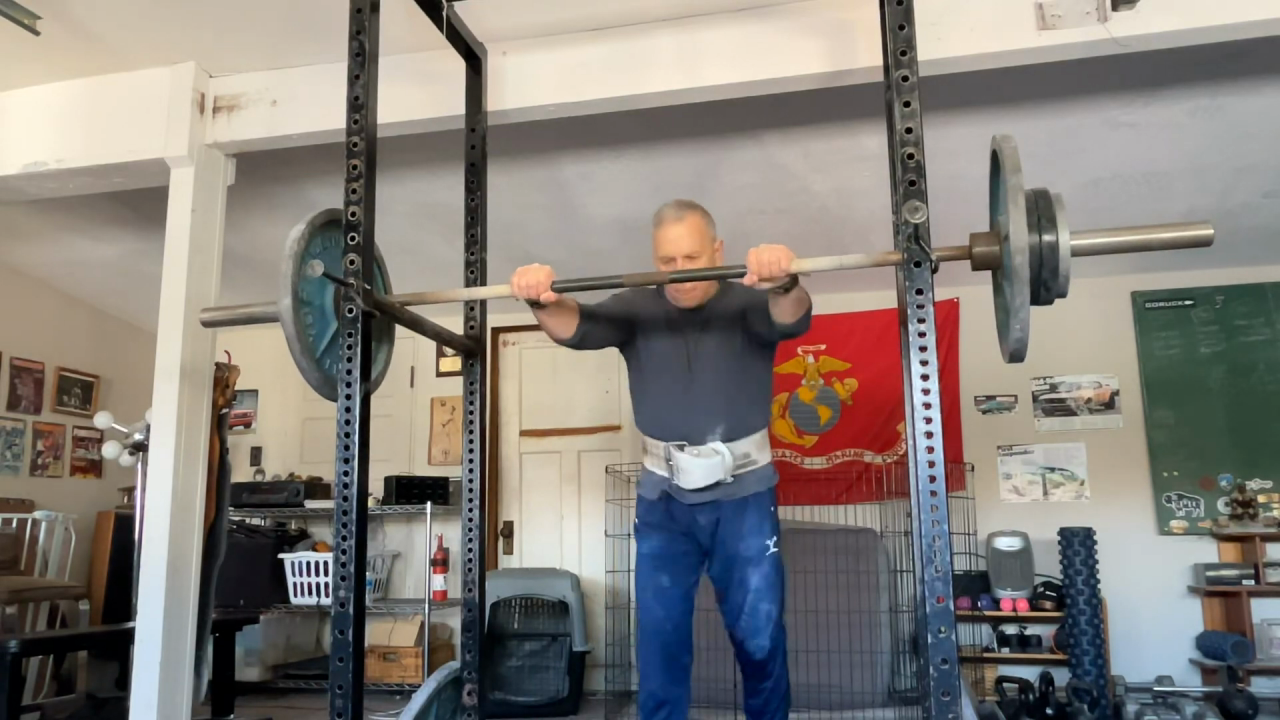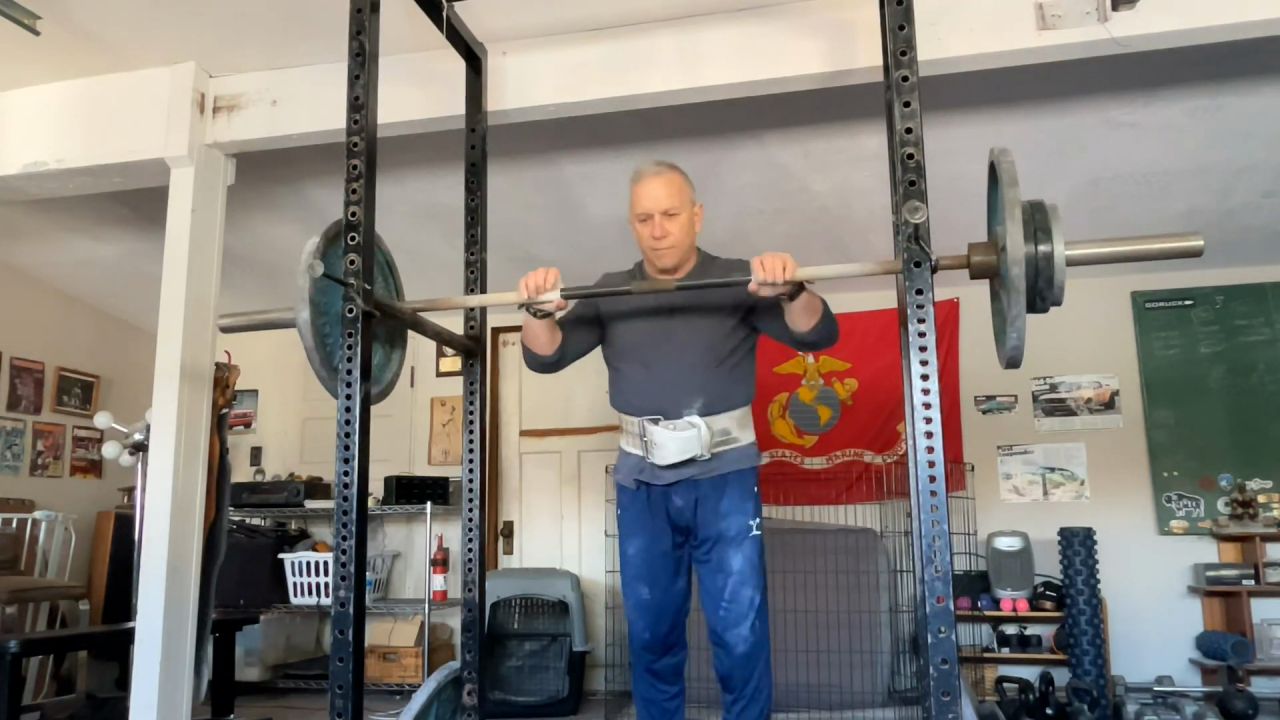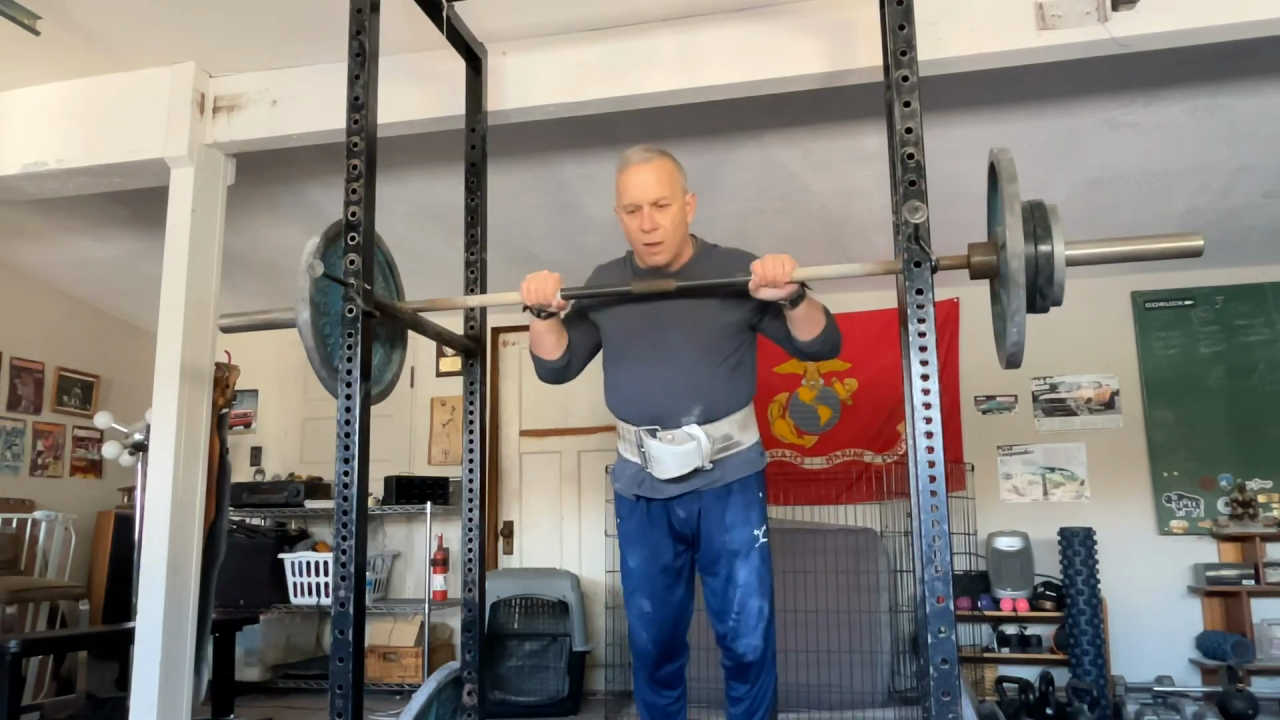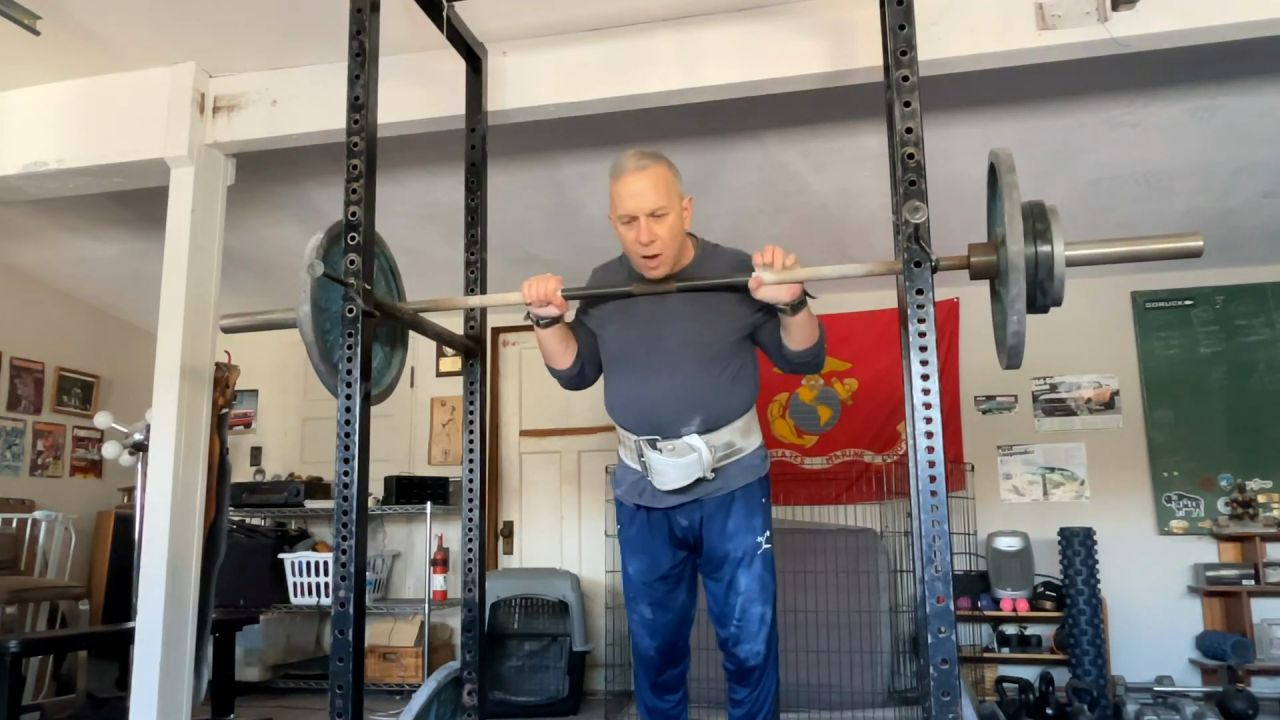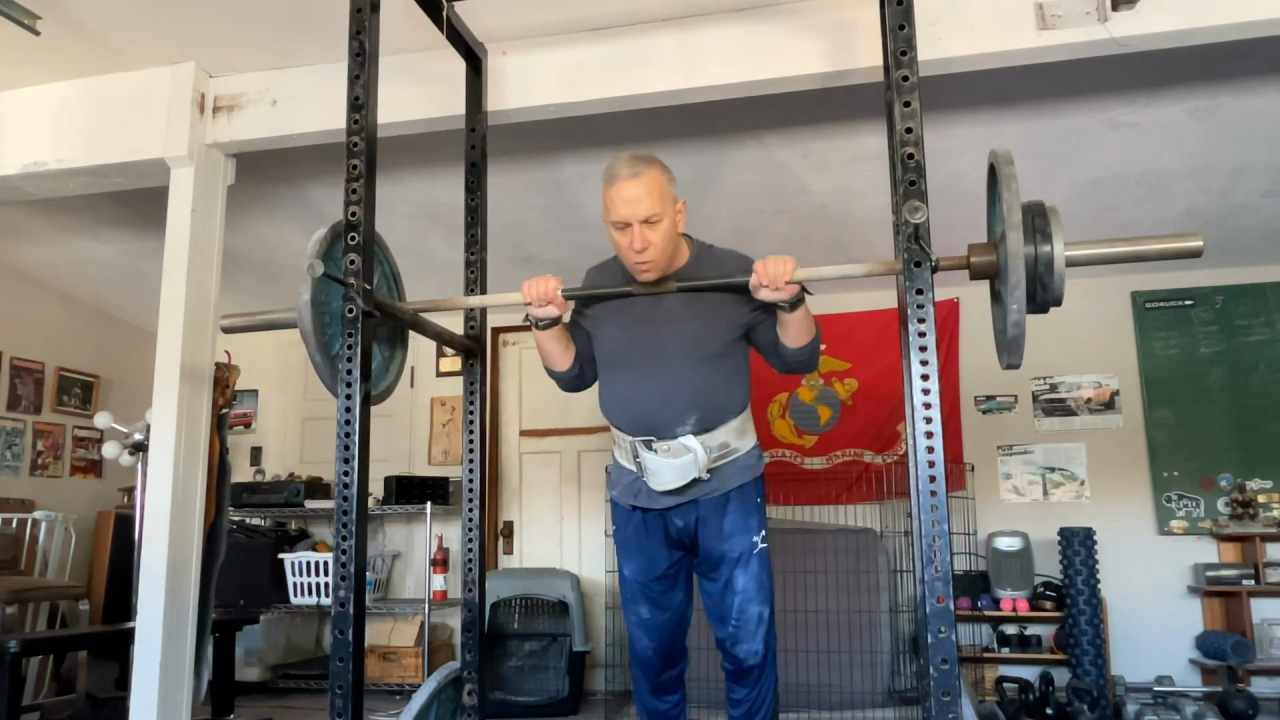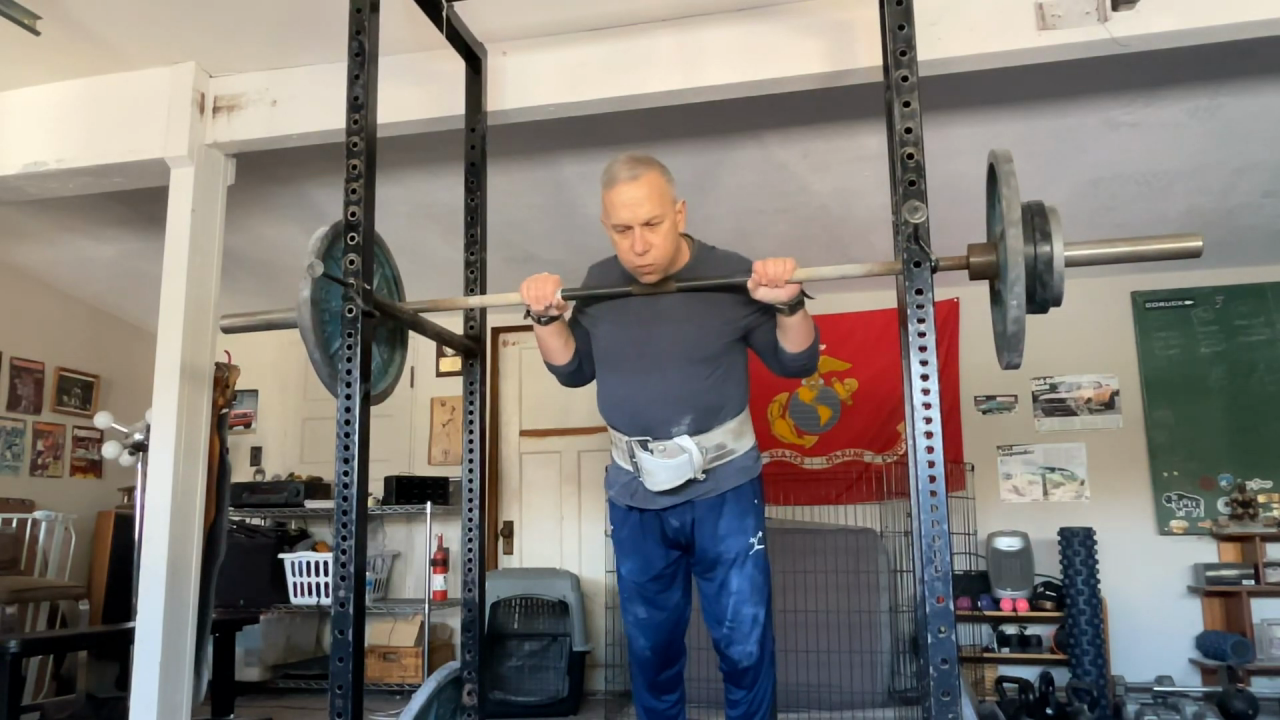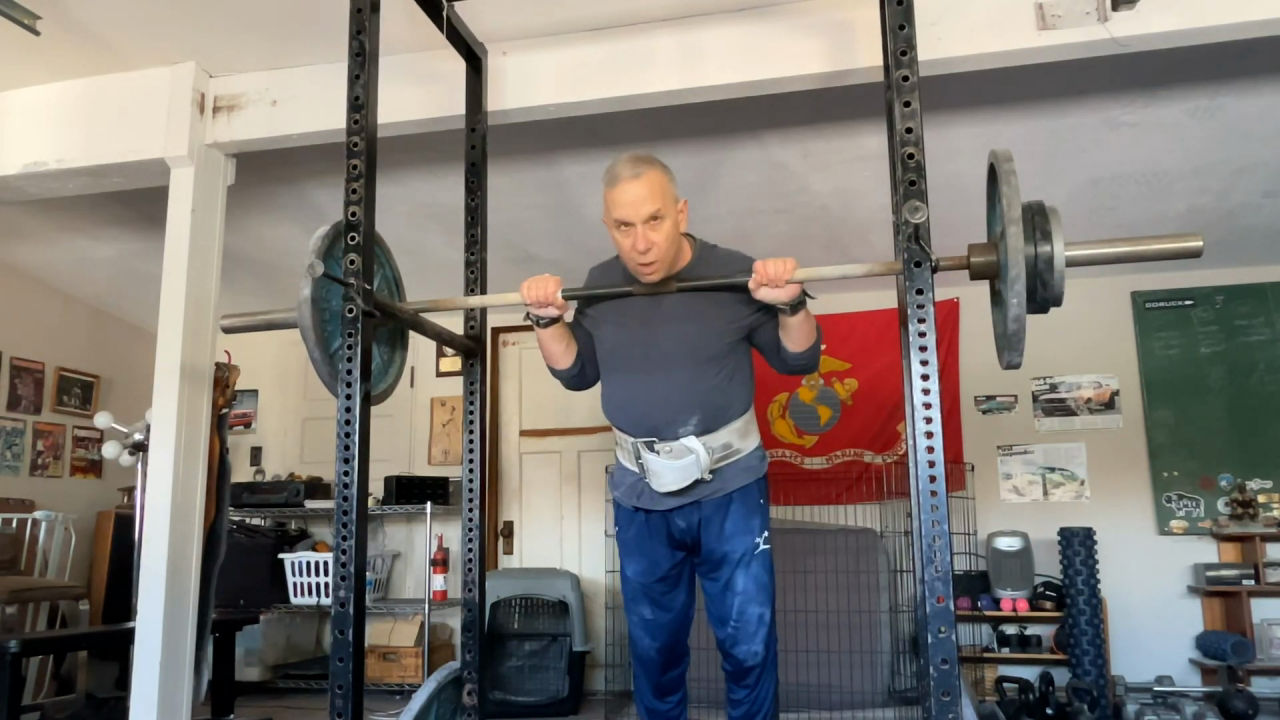
dt=0.4s
person 1, frame 1
left shoulder: (747, 303)
right shoulder: (636, 309)
left elbow: (793, 320)
right elbow: (574, 329)
left wrist: (780, 284)
right wrist: (546, 302)
left hip: (743, 495)
right hip: (664, 501)
left knee: (758, 637)
right knee: (660, 638)
person 1, frame 2
left shoulder: (738, 281)
right shoulder: (610, 294)
left elbow: (820, 334)
right elbow: (544, 357)
left wrist: (791, 290)
right wrist: (539, 310)
left hip: (723, 474)
right hip: (642, 480)
left knee: (738, 632)
right knee: (651, 634)
person 1, frame 3
left shoulder: (736, 272)
right shoulder: (605, 283)
left elbow: (822, 345)
right elbow: (556, 367)
left wrist: (791, 296)
right wrist: (544, 312)
left hip: (728, 479)
right hip: (641, 485)
left knee: (746, 636)
right knee: (653, 639)
person 1, frame 4
left shoulder: (738, 273)
right shoulder: (603, 285)
left elbow: (805, 360)
right elbow: (575, 372)
left wrist: (790, 303)
right wrist: (546, 319)
left hip: (731, 483)
right hip: (642, 491)
left knee: (749, 640)
right knee: (654, 642)
person 1, frame 5
left shoulder: (732, 274)
right shoulder: (599, 285)
left elbow: (798, 360)
right elbow: (573, 375)
left wrist: (789, 301)
right wrist: (545, 321)
left hip: (726, 484)
right hip: (638, 491)
left knee: (747, 639)
right knee: (652, 643)
person 1, frame 6
left shoulder: (732, 276)
right shoulder: (599, 284)
left elbow: (797, 362)
right elbow: (574, 370)
left wrist: (788, 304)
right wrist: (546, 318)
left hip: (723, 485)
right hip: (634, 492)
left knee: (743, 640)
right knee: (649, 642)
person 1, frame 7
left shoulder: (735, 274)
right shoulder: (601, 286)
left elbow: (800, 360)
right elbow: (577, 373)
left wrist: (790, 303)
right wrist: (547, 319)
left hip: (729, 485)
right hip: (640, 493)
left knee: (748, 640)
right knee: (653, 642)
